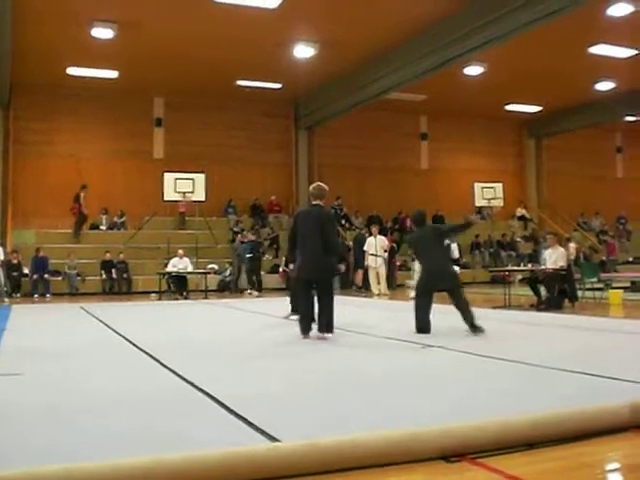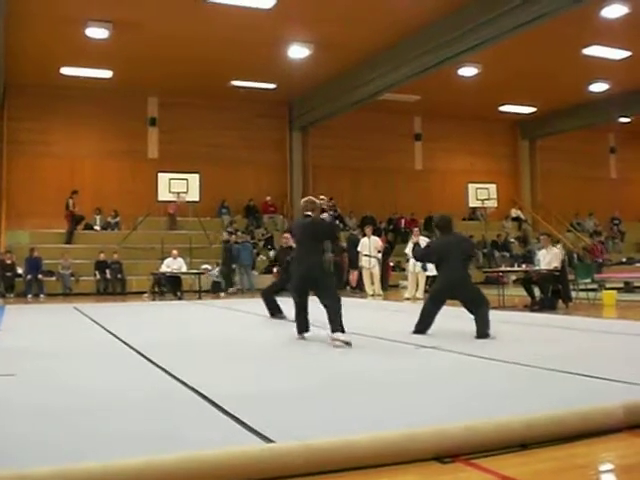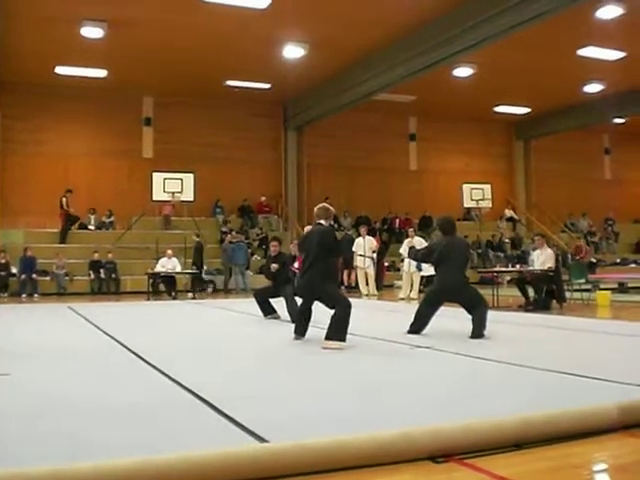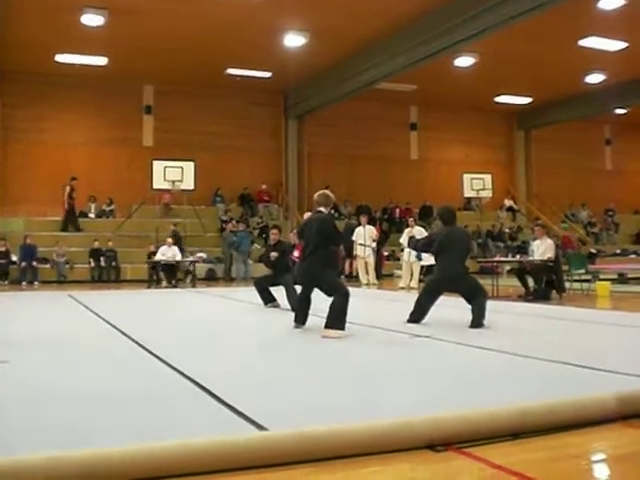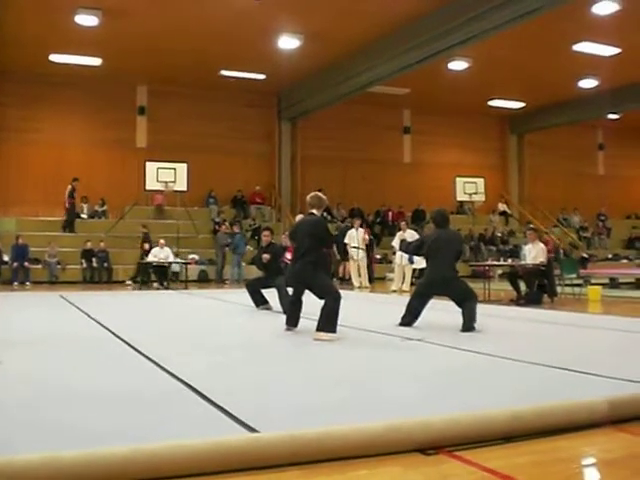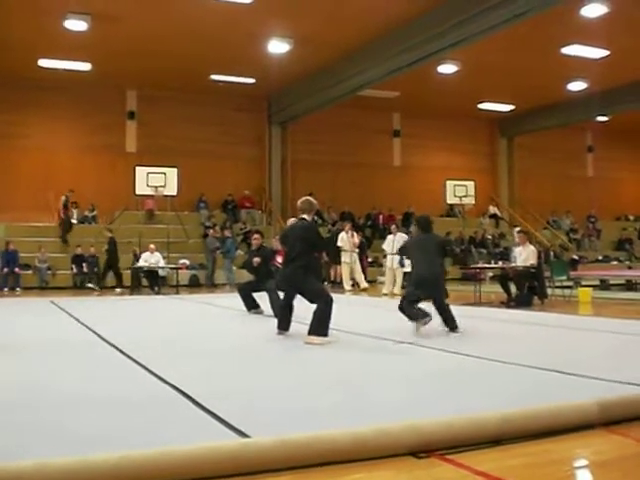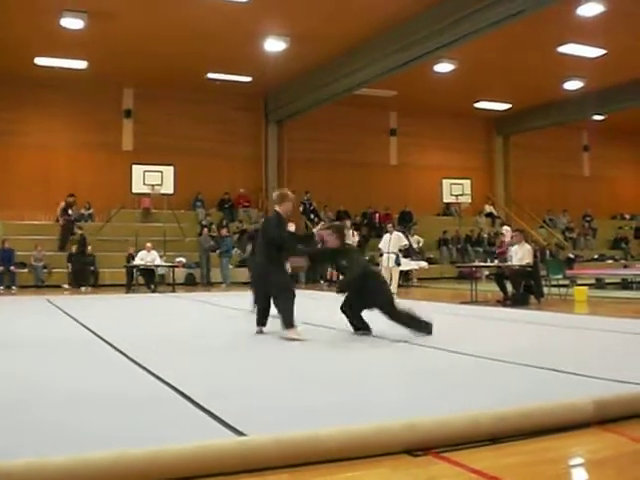
dt=0.5s
person 1, frame 1
left shoulder: (300, 214)
right shoulder: (327, 215)
left elbow: (292, 238)
right elbow: (332, 239)
left wrist: (294, 257)
right wrist: (339, 260)
left hip: (304, 263)
right hip: (323, 263)
left knee: (304, 298)
right knee: (325, 297)
left ankle: (305, 330)
right ankle: (323, 330)
person 1, frame 2
left shoulder: (296, 225)
right shoulder: (319, 223)
right elbow: (334, 237)
left hip: (299, 269)
right hip: (316, 268)
left knee: (300, 300)
right knee: (332, 299)
left ankle: (301, 331)
right ankle: (337, 332)
person 1, frame 3
left shoulder: (310, 232)
right shoulder: (328, 231)
left elbow: (301, 248)
right elbow: (337, 253)
left hip: (305, 279)
right hip: (319, 279)
left knee: (306, 303)
right knee: (343, 305)
left ankle: (299, 332)
right ankle: (332, 339)
person 1, frame 4
left shoulder: (309, 220)
right shoulder: (327, 219)
left elbow: (300, 235)
right elbow: (337, 241)
left hip: (305, 265)
right hip: (319, 266)
left knee: (305, 291)
right knee: (342, 293)
left ankle: (299, 321)
right ankle: (332, 328)
person 1, frame 5
left shoulder: (301, 222)
right shoulder: (319, 222)
left elbow: (292, 237)
right elbow: (329, 244)
left hip: (297, 267)
right hip: (311, 268)
left knee: (297, 293)
right knee: (333, 295)
left ankle: (291, 323)
right ankle: (323, 331)
person 1, frame 6
left shoulder: (292, 227)
right shoulder: (310, 226)
left elbow: (283, 241)
right elbow: (321, 248)
left hip: (288, 272)
right hip: (301, 273)
left knee: (288, 298)
right knee: (325, 299)
left ankle: (282, 327)
right ankle: (315, 334)
person 1, frame 7
left shoulder: (277, 219)
right shoulder: (273, 219)
left elbow: (284, 241)
right elbow: (279, 240)
right wrist: (289, 231)
left hip: (266, 264)
right hip: (267, 265)
left knee: (263, 295)
right knee: (284, 294)
left ankle: (260, 325)
right ankle: (289, 328)
person 2, frame 1
left shoulder: (412, 238)
right shoulder: (435, 229)
right elbow: (453, 230)
right wrist: (469, 222)
left hip: (428, 272)
right hip: (445, 269)
left knee: (422, 299)
right knee: (458, 298)
left ankle: (422, 328)
right ankle: (472, 325)
person 2, frame 2
left shoulder: (435, 244)
right shoulder: (464, 240)
left elbow: (419, 256)
right elbow: (471, 256)
left wrist: (415, 244)
left hip: (444, 281)
right hip: (462, 280)
left knee: (431, 304)
right knee: (481, 304)
left ankle: (420, 328)
right ankle: (482, 332)
person 2, frame 3
left shoulder: (436, 245)
right shoulder: (464, 244)
left elbow: (419, 256)
right elbow: (466, 261)
left wrist: (411, 249)
left hip: (441, 284)
right hip: (459, 283)
left knee: (427, 305)
right knee: (479, 305)
left ankle: (415, 329)
right ankle: (477, 332)
person 2, frame 4
left shoulder: (436, 235)
right shoulder: (465, 234)
left elbow: (419, 246)
right elbow: (467, 252)
left wrist: (411, 239)
left hip: (441, 274)
right hip: (459, 273)
left knee: (427, 294)
right knee: (479, 295)
left ankle: (414, 318)
right ankle: (477, 321)
person 2, frame 5
left shoulder: (428, 237)
right shoulder: (457, 237)
left elbow: (410, 248)
right elbow: (458, 255)
left wrist: (402, 242)
left hip: (431, 277)
right hip: (449, 276)
left knee: (418, 298)
right knee: (469, 298)
left ankle: (406, 321)
right ankle: (468, 325)
person 2, frame 6
left shoulder: (411, 240)
right shoulder: (437, 239)
left elbow: (401, 251)
left hip: (418, 278)
right hip: (436, 277)
left knee: (405, 305)
right knee: (440, 303)
left ankle: (422, 317)
right ankle: (452, 326)
person 2, frame 7
left shoulder: (349, 250)
right shoulder: (329, 251)
left elbow: (356, 273)
left wrist: (342, 287)
left hip: (375, 284)
right hip: (358, 286)
left knee: (392, 312)
right knee: (347, 308)
left ankle: (425, 327)
right ankle: (363, 328)
